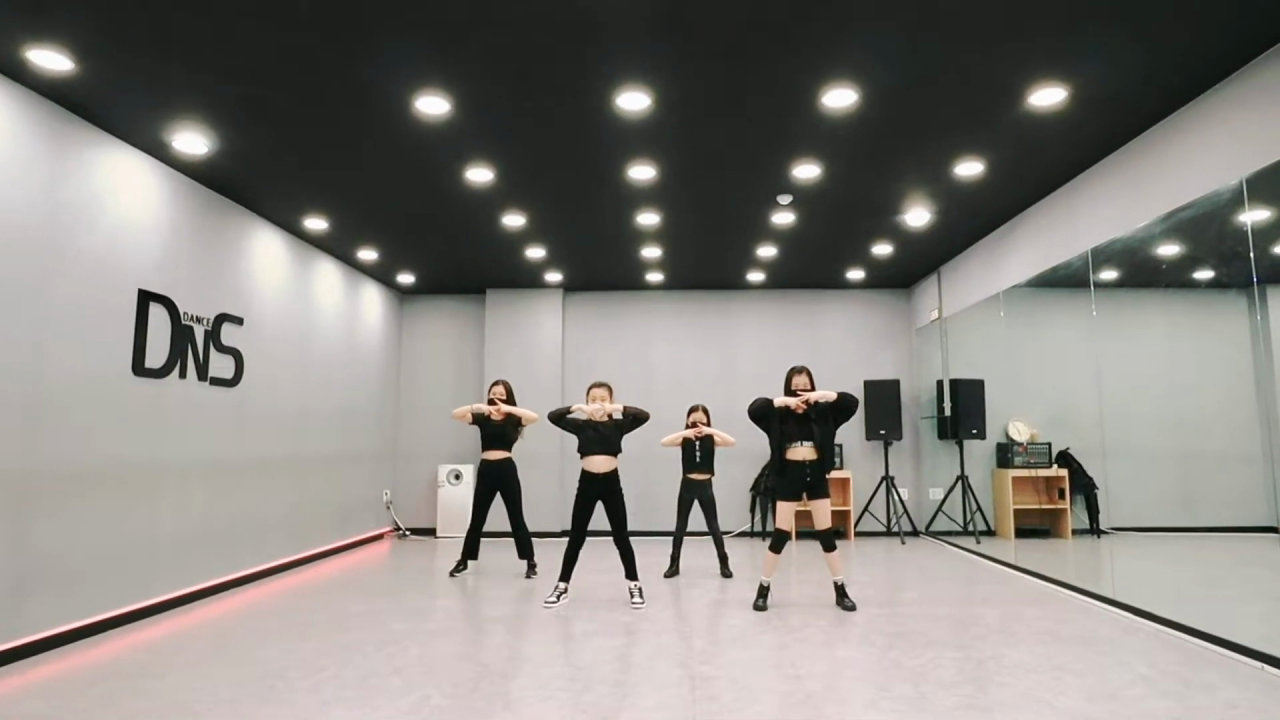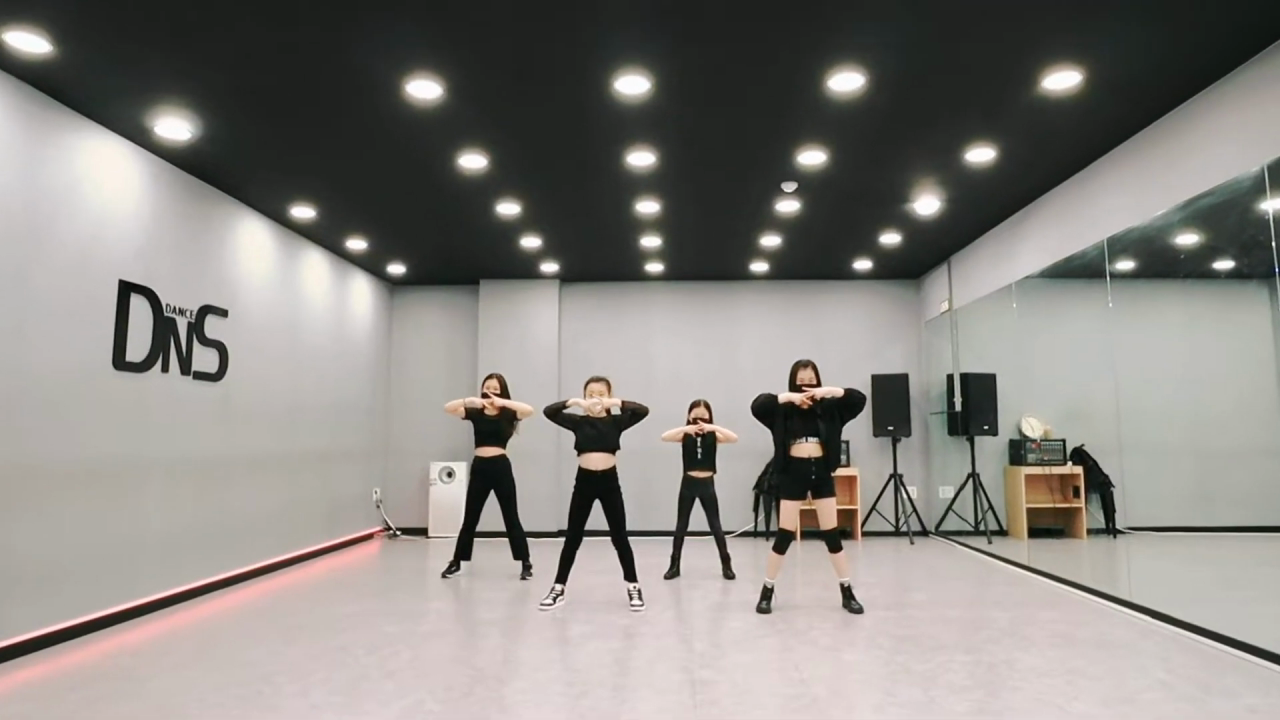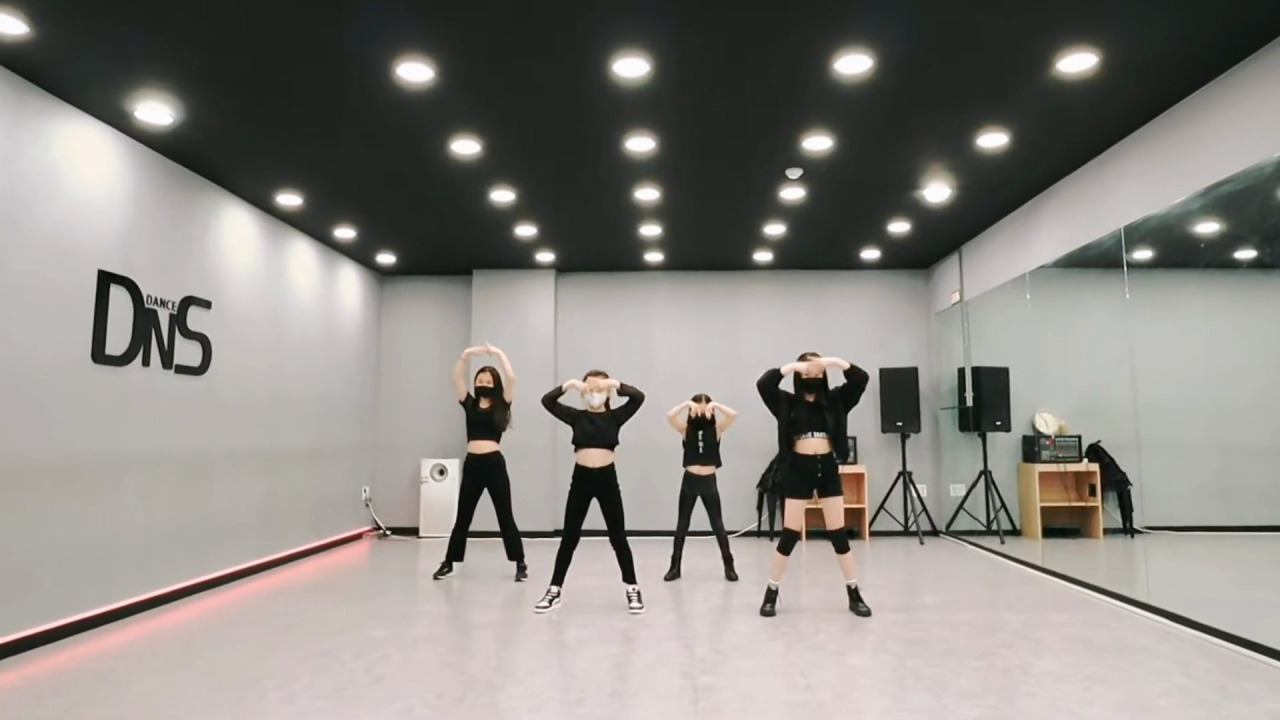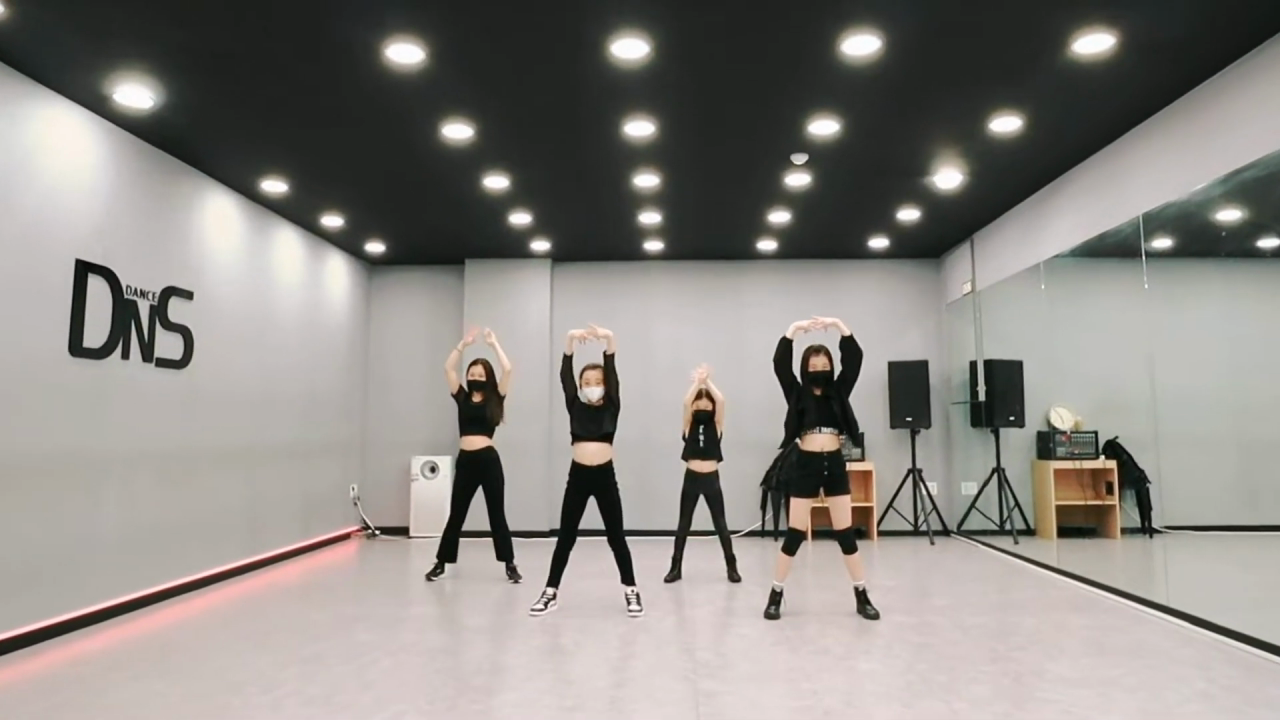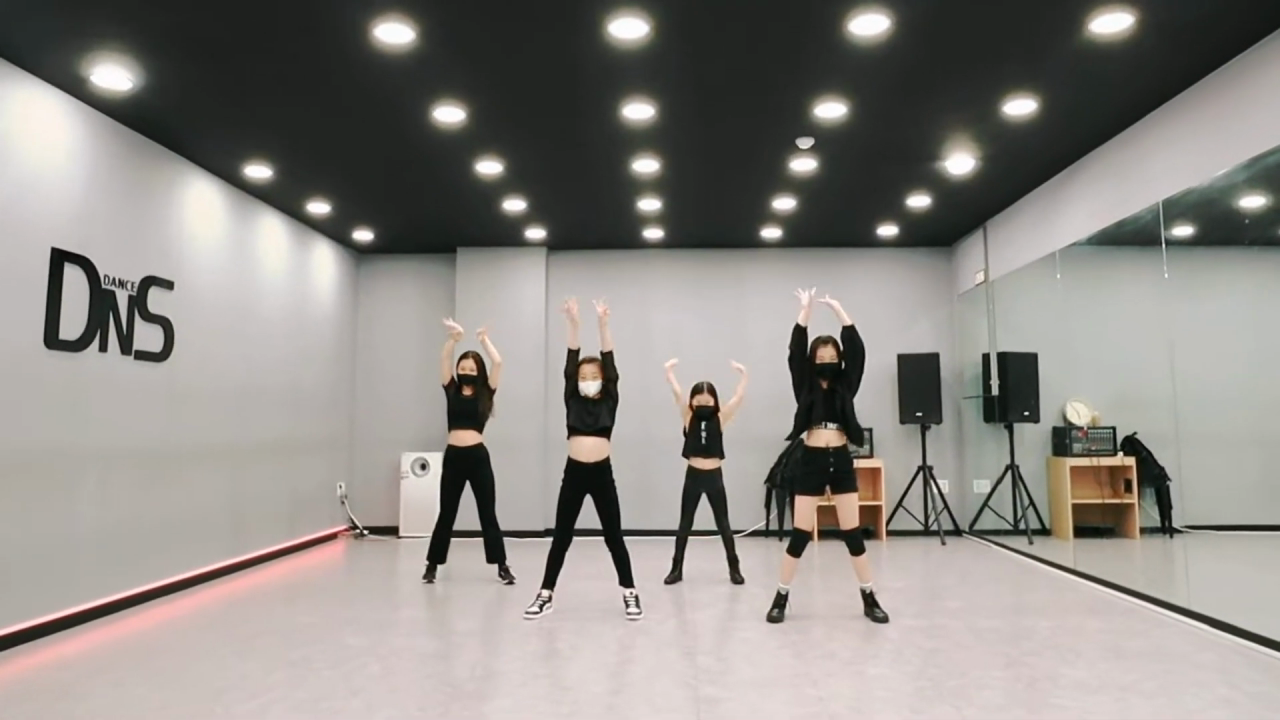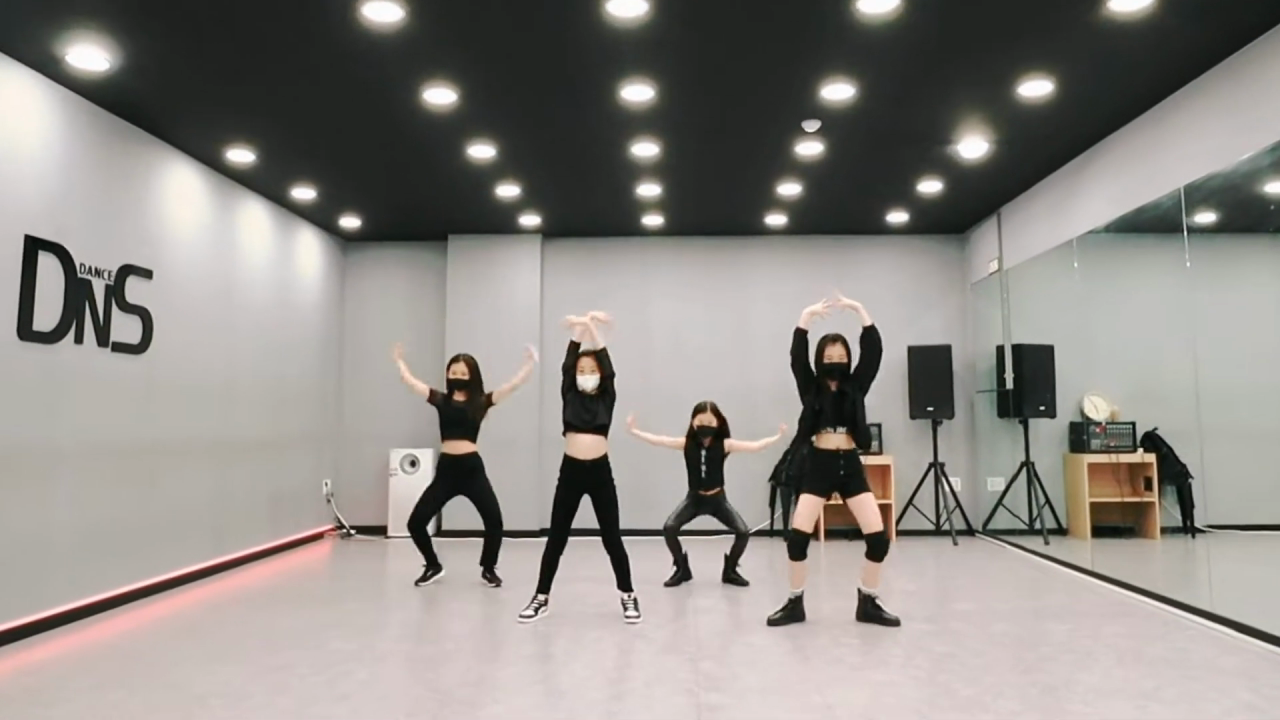
dt=0.3s
person 1, frame 1
left shoulder: (822, 411)
right shoulder: (779, 413)
left elbow: (852, 402)
right elbow: (754, 409)
left wrist: (824, 395)
right wrist: (783, 401)
left hip: (816, 474)
right hip: (789, 475)
left knee: (826, 534)
right knee: (780, 535)
left ankle: (840, 591)
right ankle: (763, 590)
person 1, frame 2
left shoulder: (828, 407)
right shoulder: (784, 409)
left elbow: (859, 399)
right elbow: (757, 406)
left wrist: (830, 391)
right wrist: (787, 397)
left hip: (821, 471)
right hip: (793, 472)
left knee: (832, 535)
right knee: (784, 535)
left ankle: (847, 593)
right ankle: (767, 592)
person 1, frame 3
left shoulder: (834, 400)
right shoulder: (789, 402)
left elbow: (861, 379)
right elbow: (763, 384)
left wrist: (835, 362)
right wrist: (789, 368)
left hip: (828, 468)
right hip: (799, 469)
left knee: (839, 534)
right knee: (789, 534)
left ankle: (854, 594)
right ankle: (771, 593)
person 1, frame 4
left shoulder: (839, 392)
right shoulder: (797, 394)
left elbow: (854, 359)
right elbow: (781, 363)
left wrist: (838, 324)
right wrist: (795, 328)
left hip: (835, 465)
right hip: (806, 466)
left knee: (846, 535)
right knee: (794, 534)
left ankle: (862, 596)
right ankle: (776, 595)
person 1, frame 5
left shoulder: (846, 386)
right shoulder: (805, 388)
left elbow: (856, 351)
right elbow: (795, 353)
left wrist: (838, 309)
right wrist: (805, 311)
left hip: (841, 462)
right hip: (811, 462)
left knee: (853, 535)
right knee: (800, 534)
left ankle: (869, 599)
right ankle: (781, 598)
person 1, frame 6
left shoulder: (856, 385)
right shoulder: (812, 387)
left elbow: (873, 352)
right elbow: (798, 357)
left hip: (851, 467)
right hip: (819, 467)
left knee: (877, 537)
right knee: (798, 536)
left ankle: (868, 601)
right ankle: (795, 603)
person 2, frame 1
left shoulder: (618, 425)
right shoulder: (581, 425)
left elbow: (644, 415)
right elbow: (552, 416)
left wrist: (617, 409)
right wrist: (577, 408)
left hip: (611, 483)
right hip: (587, 482)
left knee: (621, 537)
right knee: (576, 537)
left ankle: (634, 586)
right ankle: (562, 587)
person 2, frame 2
left shoulder: (616, 421)
right shoulder: (578, 421)
left elbow: (643, 410)
right elbow: (549, 412)
left wrist: (616, 403)
right wrist: (573, 402)
left hip: (609, 481)
right hip: (584, 481)
left knee: (620, 537)
right knee: (573, 537)
left ankle: (633, 588)
right ankle: (558, 589)
person 2, frame 3
left shoulder: (615, 417)
right shoulder: (576, 416)
left elbow: (639, 397)
right elbow: (546, 401)
left wrist: (614, 384)
right wrist: (569, 385)
left hip: (607, 479)
right hip: (581, 478)
left knee: (618, 537)
right knee: (569, 537)
left ankle: (632, 590)
right ankle: (554, 591)
person 2, frame 4
left shoulder: (611, 408)
right shoulder: (575, 408)
left elbow: (612, 374)
right elbow: (565, 376)
left wrist: (609, 339)
right wrist: (570, 340)
left hip: (605, 477)
right hip: (578, 477)
left knee: (616, 538)
right knee: (565, 538)
left ankle: (631, 592)
right ankle: (550, 592)
person 2, frame 5
left shoulder: (609, 402)
right shoulder: (572, 401)
left elbow: (611, 367)
right elbow: (570, 367)
left hip: (602, 474)
right hip: (574, 474)
left knee: (614, 537)
right knee: (561, 537)
left ankle: (629, 593)
right ankle: (546, 594)
person 2, frame 6
left shoulder: (607, 397)
right shoulder: (570, 394)
left elbow: (607, 364)
right elbow: (569, 359)
left hip: (600, 474)
right hip: (570, 474)
left knee: (611, 538)
right knee: (556, 538)
left ankle: (628, 597)
right ankle: (540, 598)
person 3, frame 1
left shoulder: (513, 419)
right shoulder: (482, 418)
left elbow: (534, 417)
right elbow: (455, 414)
left wrist: (509, 408)
right wrist: (477, 406)
left hip: (507, 470)
right hip: (486, 470)
left knee: (517, 519)
right knee: (477, 520)
left ankle: (530, 563)
right ankle: (463, 562)
person 3, frame 2
left shoulder: (508, 414)
right shoulder: (475, 413)
left elbow: (529, 411)
right elbow: (448, 408)
left wrist: (503, 402)
right wrist: (469, 401)
left hip: (501, 468)
right hip: (479, 468)
left knee: (511, 519)
right knee: (469, 519)
left ankle: (526, 564)
right ankle: (456, 562)
person 3, frame 3
left shoulder: (501, 405)
right shoulder: (470, 405)
left elbow: (511, 378)
right elbow: (457, 377)
left wrist: (498, 353)
right wrist: (467, 354)
left hip: (494, 465)
right hip: (472, 465)
left knee: (505, 517)
right knee: (463, 517)
left ankle: (520, 564)
right ankle: (448, 563)
person 3, frame 4
left shoulder: (495, 399)
right shoulder: (462, 398)
left elbow: (507, 370)
right elbow: (449, 369)
left wrist: (494, 344)
right wrist: (462, 345)
left hip: (489, 461)
right hip: (465, 462)
left knee: (497, 516)
right knee: (456, 516)
left ankle: (510, 565)
right ankle: (441, 563)
person 3, frame 5
left shoulder: (485, 393)
right shoulder: (452, 391)
left elbow: (498, 363)
right elbow: (445, 360)
left wrist: (484, 340)
right wrist: (454, 337)
left hip: (478, 457)
right hip: (453, 458)
left knee: (488, 515)
right knee: (446, 515)
left ankle: (502, 567)
right ankle: (432, 565)
person 3, frame 6
left shoulder: (480, 401)
right shoulder: (441, 400)
left elbow: (513, 385)
left wrist: (530, 363)
right wrist: (399, 360)
left hip: (472, 469)
right hip: (445, 469)
left knee: (494, 521)
right knee: (416, 521)
left ankle: (488, 569)
right ankle: (433, 566)
person 4, frame 1
left shoulder: (712, 439)
right shoulder: (684, 439)
left elbow: (732, 442)
right elbow: (664, 442)
left wrist: (711, 431)
right wrist: (685, 433)
left hip: (705, 486)
right hip: (687, 485)
left knee: (713, 526)
right knee: (680, 526)
left ankle: (724, 564)
right ankle: (674, 564)
person 4, frame 2
left shoulder: (714, 436)
right shoulder: (685, 435)
left elbow: (734, 438)
right elbow: (664, 437)
left wrist: (713, 427)
right wrist: (686, 428)
left hip: (707, 484)
right hip: (688, 483)
left knee: (716, 526)
right knee: (681, 525)
left ankle: (726, 564)
right ankle: (674, 565)
person 4, frame 3
left shoulder: (716, 429)
right shoulder: (686, 429)
left elbow: (733, 415)
right elbow: (670, 416)
left wrist: (715, 406)
right wrist: (687, 405)
left hip: (709, 482)
right hip: (689, 481)
left knee: (718, 525)
right knee: (682, 525)
left ankle: (729, 565)
right ankle: (675, 566)
person 4, frame 4
left shoulder: (716, 424)
right shoulder: (689, 424)
left elbow: (721, 401)
right elbow: (686, 403)
left wrist: (708, 382)
right wrist: (697, 381)
left hip: (711, 480)
right hip: (691, 479)
left knee: (720, 525)
right knee: (684, 525)
left ankle: (731, 566)
right ankle: (676, 567)
person 4, frame 5
left shoulder: (720, 419)
right shoulder: (689, 419)
left elbow: (738, 397)
right elbow: (678, 395)
left wrist: (743, 375)
right wrist: (669, 372)
left hip: (714, 477)
right hip: (693, 476)
left knee: (723, 524)
right knee: (685, 524)
left ankle: (734, 567)
right ankle: (677, 568)
person 4, frame 6
left shoulder: (724, 444)
right shoulder: (687, 443)
left elbow: (754, 446)
right elbow: (657, 440)
left hip: (717, 499)
right hip: (694, 498)
left knee: (743, 531)
right knee: (669, 528)
left ankle: (729, 570)
right ankle: (682, 568)
